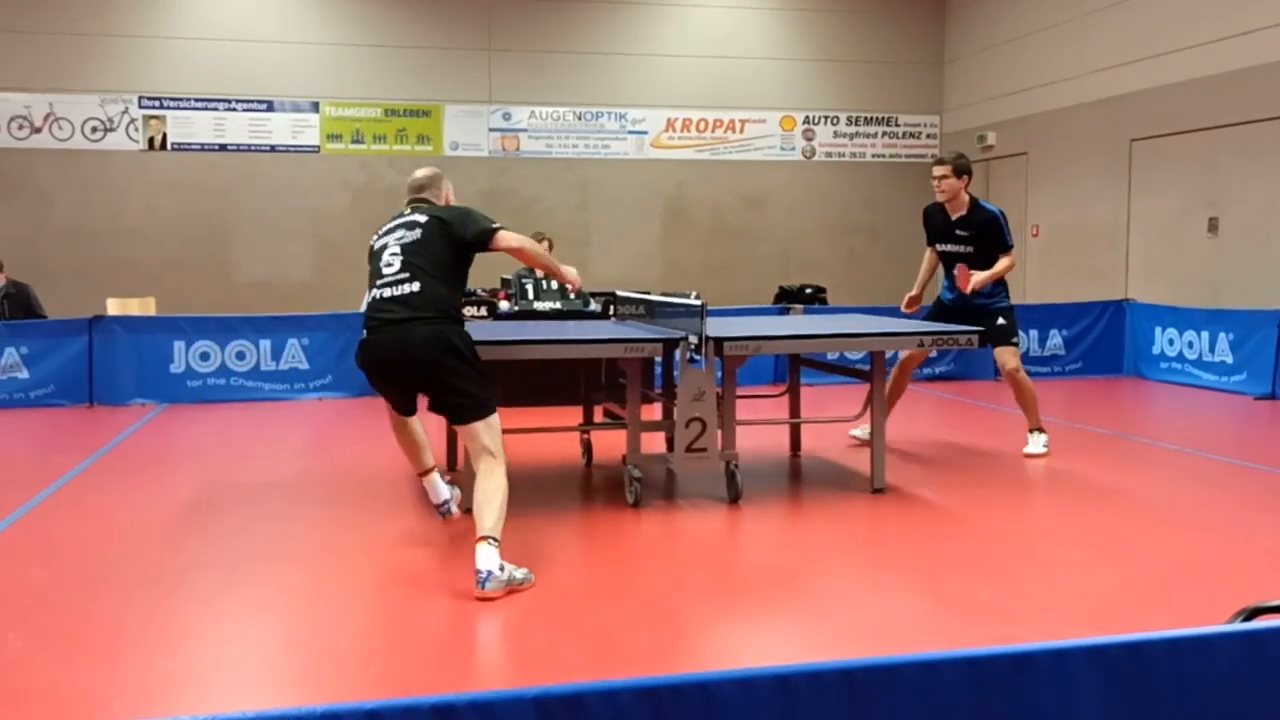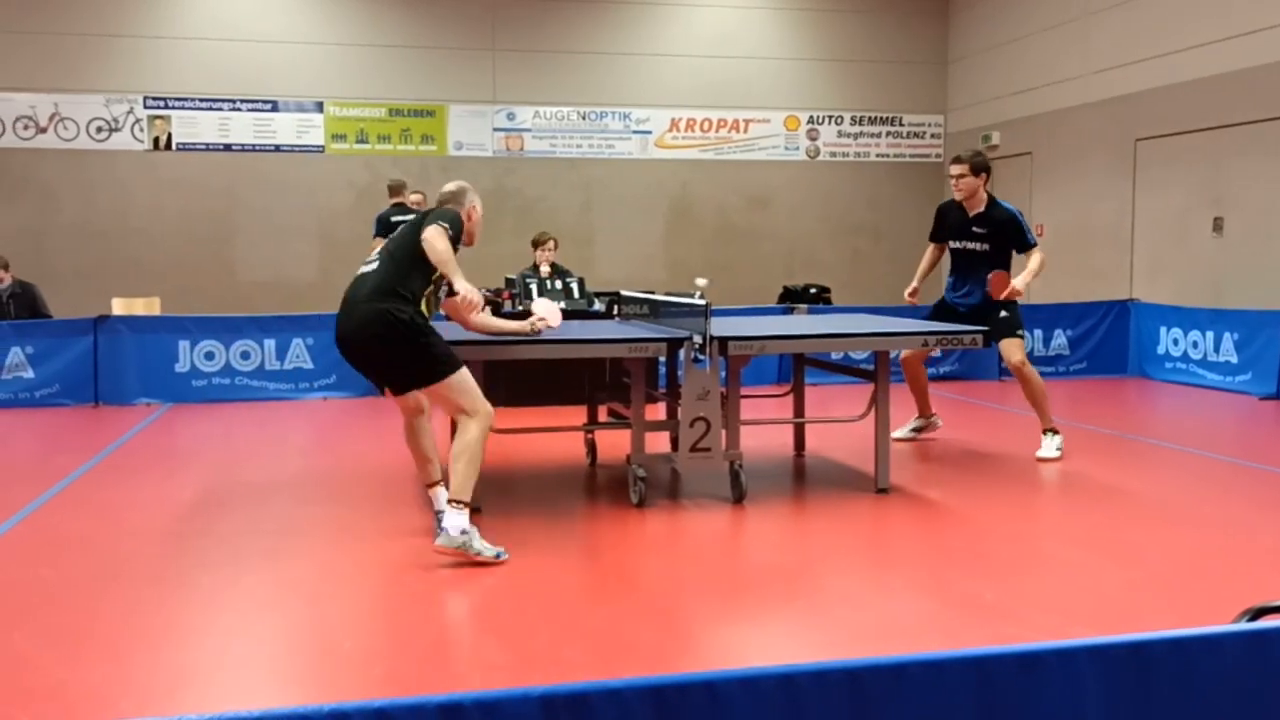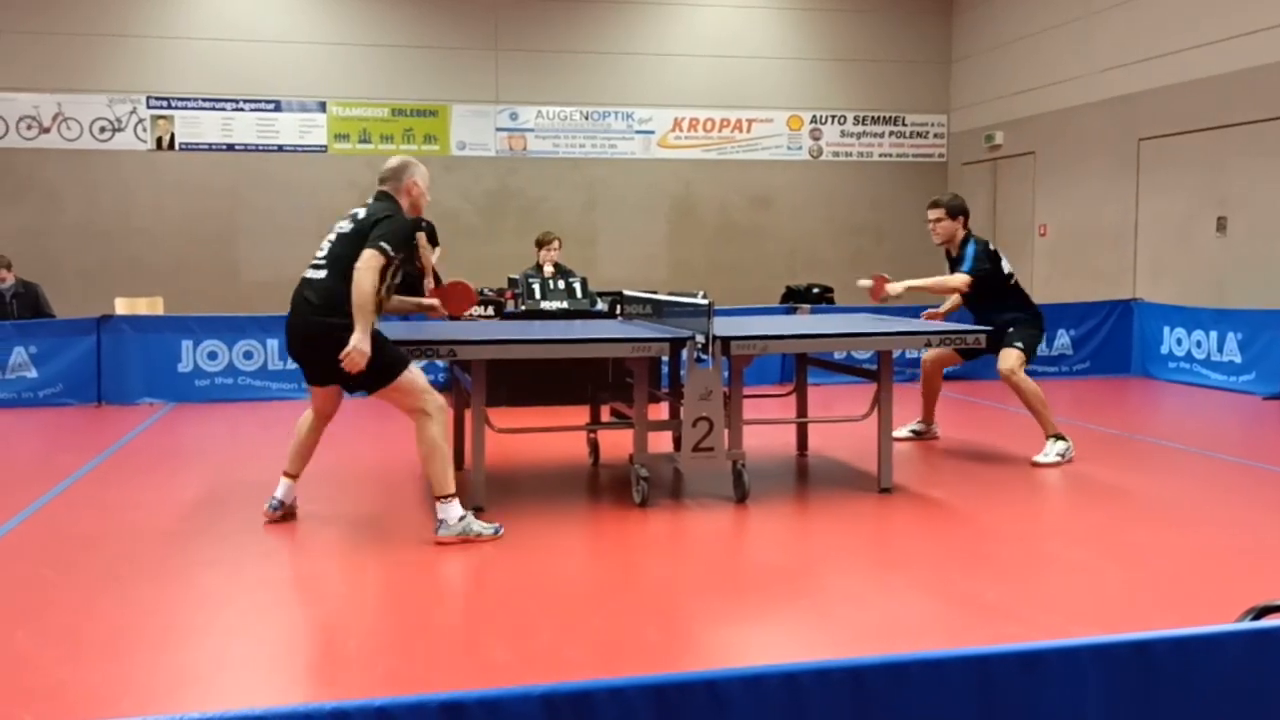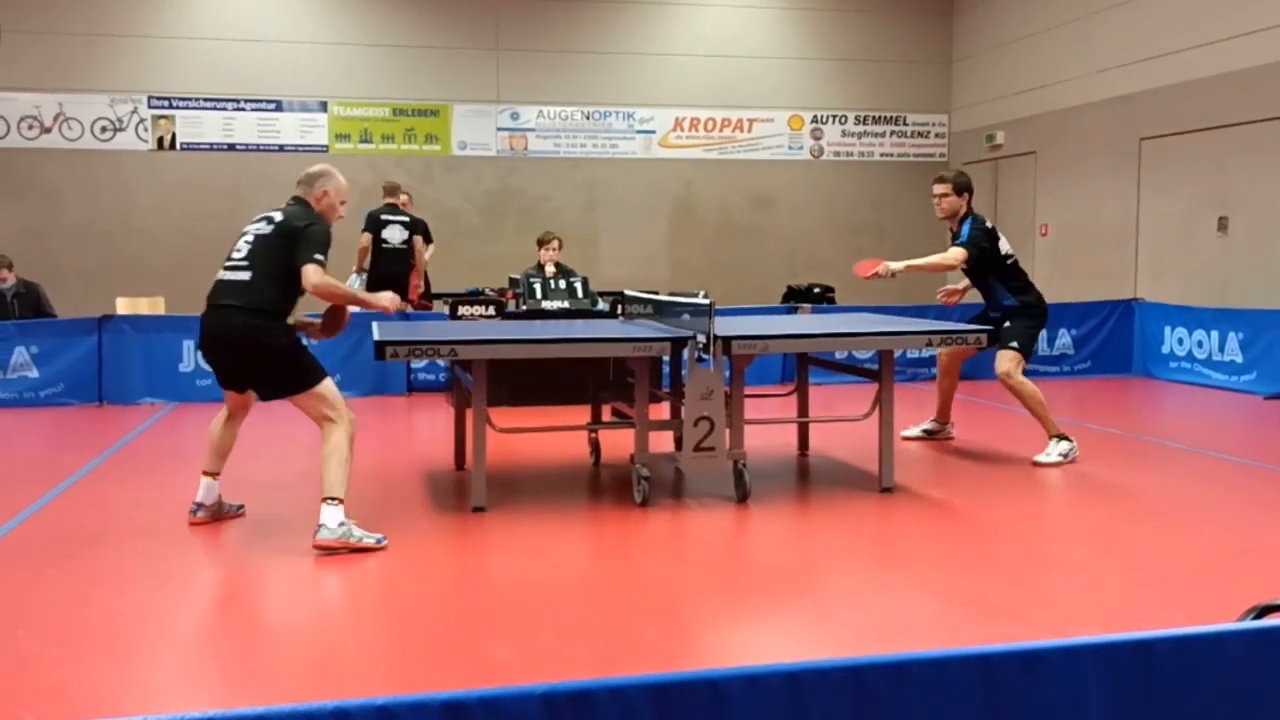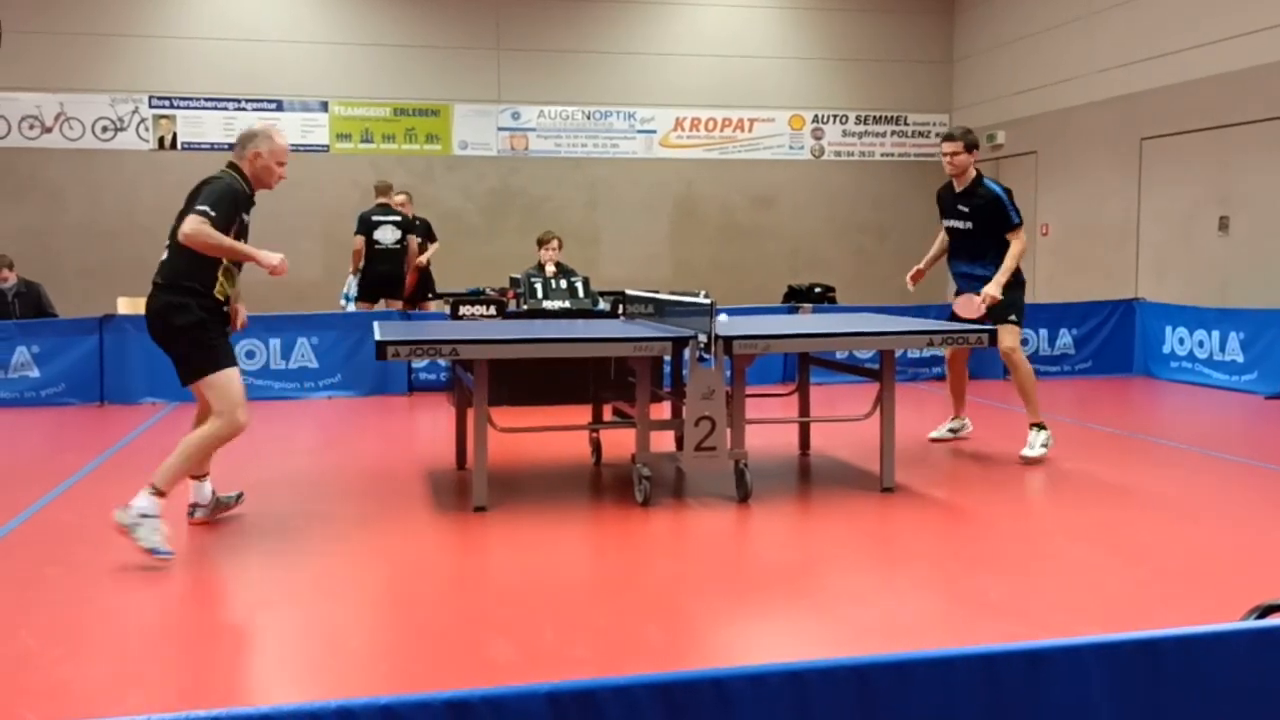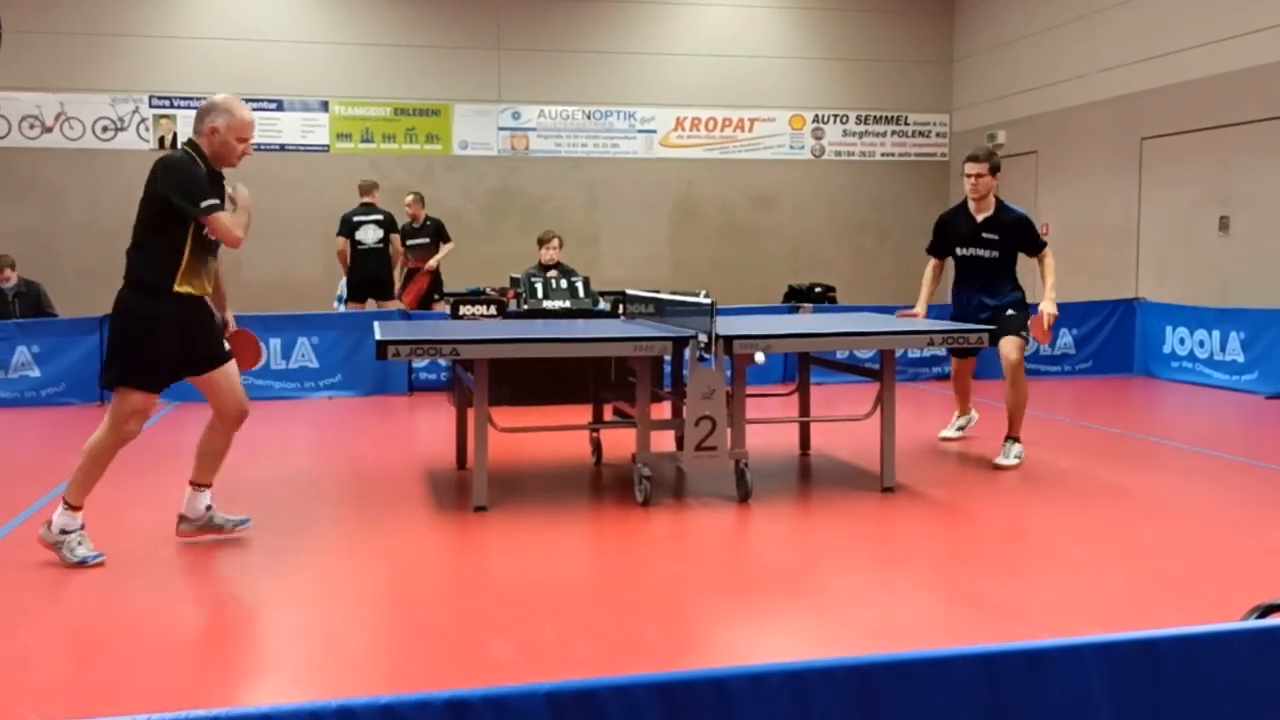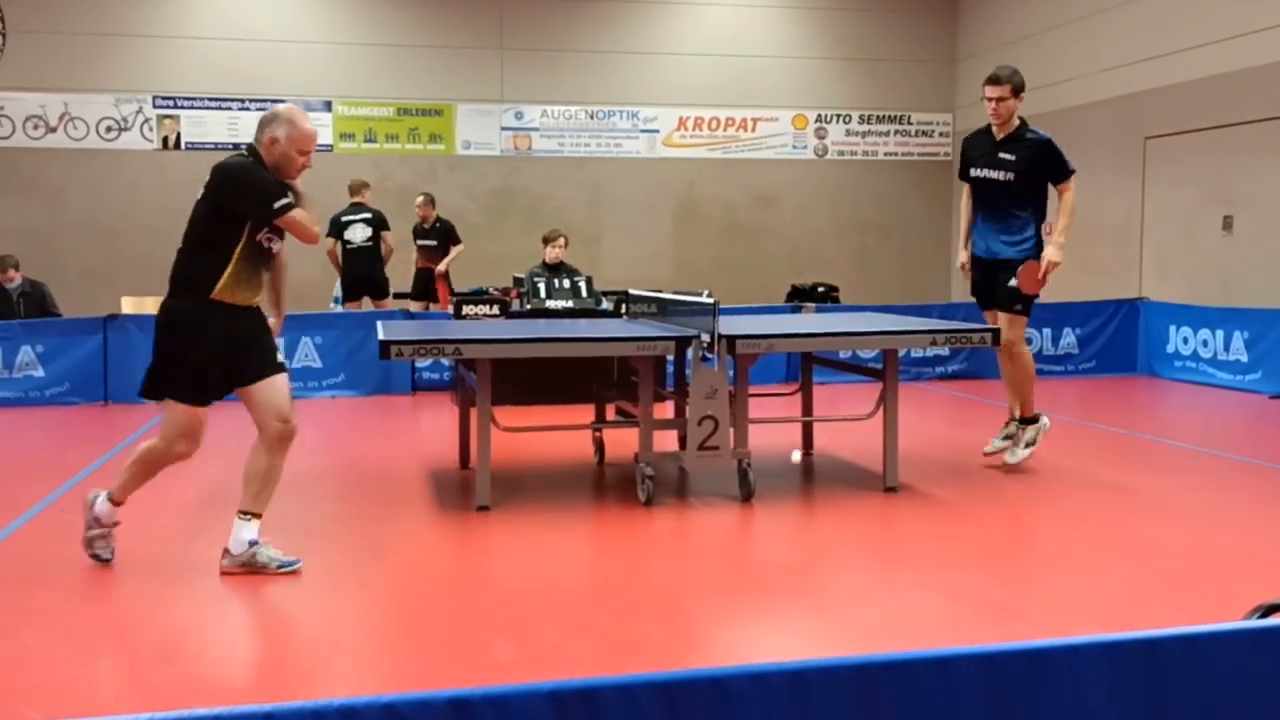
dt=0.3s
person 1, frame 1
left shoulder: (381, 237)
right shoulder: (450, 218)
right elbow: (513, 243)
right wrist: (559, 272)
left hip: (379, 347)
right hip: (438, 343)
left knee: (400, 411)
right knee: (489, 457)
left ankle: (438, 492)
right ankle: (489, 565)
person 1, frame 2
left shoulder: (427, 248)
right shoulder: (443, 220)
left elbow: (466, 318)
right elbow: (431, 237)
left wrist: (522, 326)
right wrist: (462, 282)
left hip: (351, 327)
right hip: (386, 320)
left knee: (414, 409)
right knee: (476, 414)
left ankle: (445, 506)
right ankle: (457, 526)
person 1, frame 3
left shoulder: (360, 217)
right shoulder: (397, 222)
right elbow: (366, 269)
left wrist: (416, 306)
right wrist: (362, 333)
left hip: (301, 325)
right hip: (337, 330)
left knee: (323, 407)
right knee: (431, 410)
left ankle: (282, 497)
right ankle: (451, 516)
person 1, frame 4
left shoulder: (268, 222)
right shoulder: (311, 223)
right elbow: (313, 282)
left wrist: (294, 323)
right wrist: (371, 300)
left hip: (215, 328)
right hip: (258, 330)
left knee: (236, 408)
right knee: (338, 419)
left ankle: (207, 500)
right ankle: (333, 522)
person 1, frame 5
left shoulder: (234, 195)
right shoulder: (225, 189)
right elbow: (190, 233)
left wrist: (233, 305)
right wrist: (256, 254)
left hip: (195, 313)
right hip: (185, 314)
left knee: (213, 407)
right knee: (230, 420)
left ankle: (202, 499)
right ankle: (144, 508)
person 1, frame 6
left shoulder: (209, 176)
right shoulder: (179, 169)
right elbow: (232, 235)
left wrist: (223, 306)
right wrist: (242, 204)
left hip: (189, 311)
right hip: (150, 310)
left knee: (233, 408)
right knee: (125, 424)
left ankle: (196, 509)
right ankle: (64, 523)
person 1, frame 7
left shoulder: (272, 184)
right shoulder: (237, 176)
right elbow: (310, 233)
left wrist: (278, 316)
right wrist: (294, 188)
left hip: (243, 319)
right hip: (195, 318)
left knee: (279, 425)
right knee: (179, 440)
left ankle: (243, 543)
right ankle: (106, 508)
person 2, frame 1
left shoulder: (990, 216)
right shoulder: (931, 214)
left elbow: (1008, 259)
left wrist: (985, 276)
right wrist: (917, 290)
left hip: (991, 303)
right hip: (950, 302)
left knee: (1010, 367)
right knee: (908, 358)
left ankle: (1036, 431)
person 2, frame 2
left shoulder: (1006, 215)
right shoulder: (946, 212)
left elbow: (1035, 254)
left wrist: (1023, 278)
right wrist: (917, 282)
left hip: (996, 303)
right hip: (954, 302)
left knee: (1017, 361)
right knee: (910, 357)
left ankle: (1050, 432)
right ankle: (926, 418)
person 2, frame 3
left shoulder: (976, 250)
right shoulder: (952, 253)
left elbow: (960, 282)
left wrist: (907, 284)
right wrist: (945, 309)
left hip: (1018, 324)
right hip: (988, 325)
left knee: (1009, 369)
right knee: (931, 360)
left ankle: (1057, 440)
right ankle: (926, 423)
person 2, frame 4
left shoulder: (973, 228)
right shoulder: (963, 229)
left elbow: (952, 260)
left wrist: (903, 265)
right wrist: (964, 287)
left hip: (1024, 312)
right hip: (998, 311)
left knee: (1006, 371)
right knee: (947, 355)
left ankle: (1061, 439)
right ankle: (941, 423)
person 2, frame 5
left shoulder: (993, 193)
right shoulder: (944, 195)
left elbow: (1018, 240)
left wrist: (998, 282)
right wrist: (924, 265)
left hip: (1000, 287)
right hip: (968, 288)
left knee: (1009, 348)
right knee: (954, 357)
left ankle: (1038, 429)
right ankle: (959, 420)
person 2, frame 6
left shoulder: (1015, 220)
right shoulder: (949, 221)
left elbow: (1045, 257)
right elbow: (935, 265)
left wrist: (1049, 298)
right wrist: (922, 305)
left hip: (1007, 305)
right hip: (966, 308)
left knee: (1012, 359)
right knee: (959, 373)
left ankle: (1014, 440)
right ankle: (965, 414)
person 2, frame 7
left shoulder: (1039, 144)
right shoulder: (972, 144)
left elbow: (1067, 191)
left wrist: (1056, 243)
right wrist: (963, 243)
left hip: (1021, 256)
right hip: (984, 254)
left knee: (1012, 339)
right knee: (999, 340)
left ankle: (1031, 419)
right ankle: (1016, 420)
